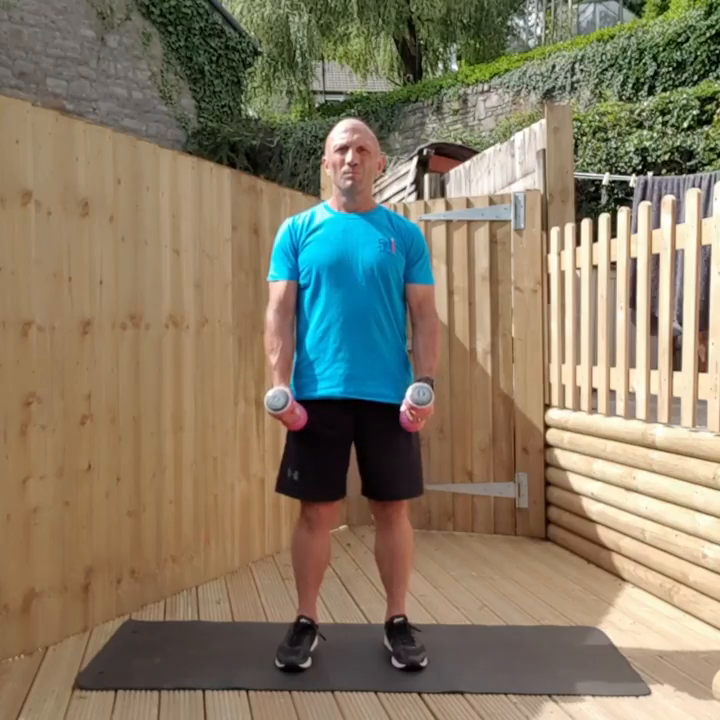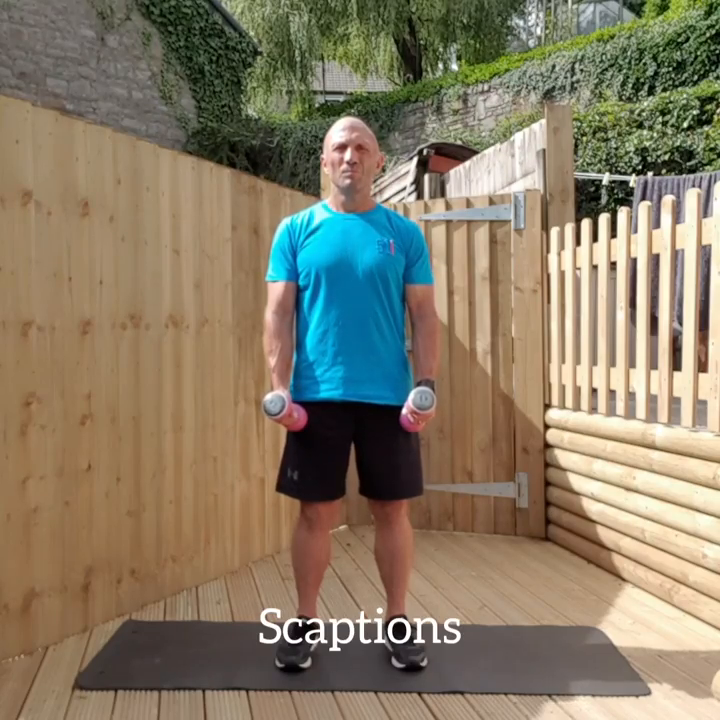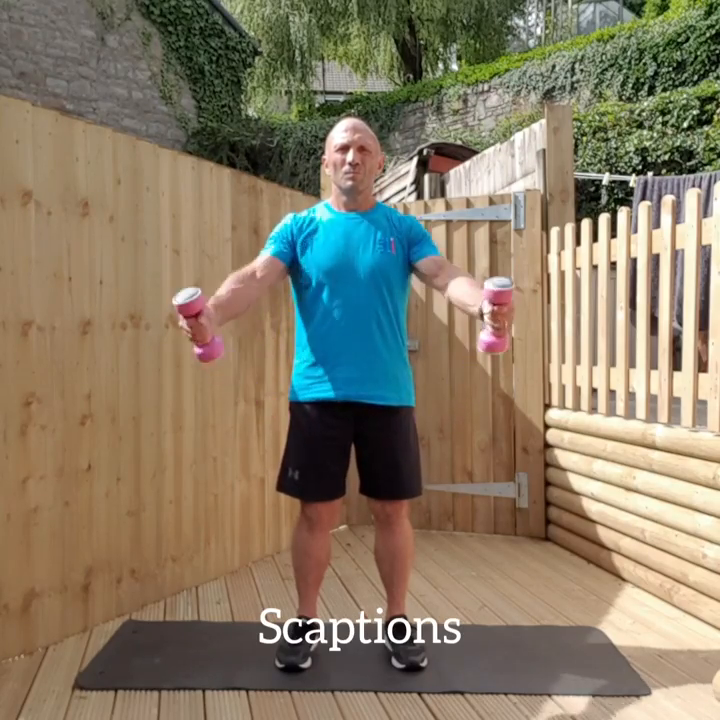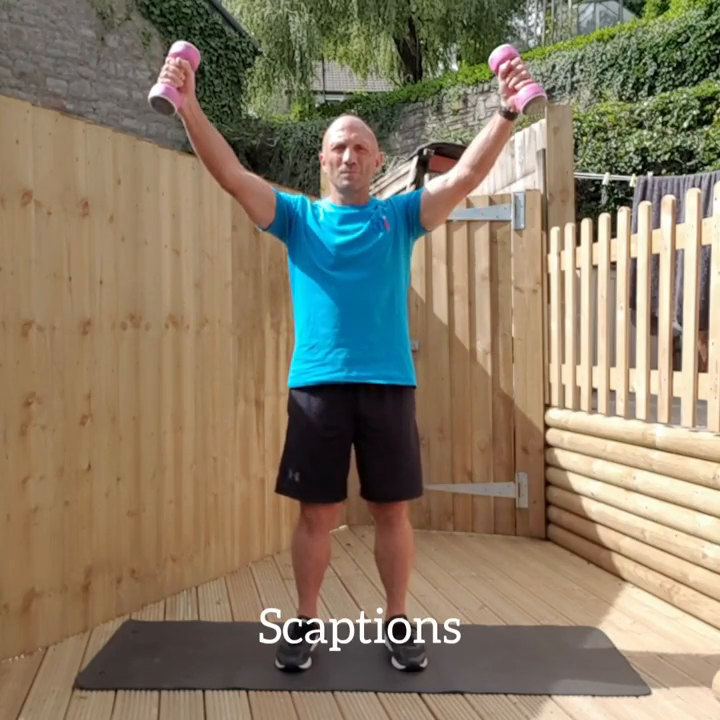
dt=0.7s
person 1, frame 1
left shoulder: (405, 234)
right shoulder: (297, 230)
left elbow: (424, 314)
right elbow: (280, 311)
left wrist: (424, 383)
right wrist: (280, 385)
left hip: (388, 395)
right hip: (318, 394)
left knee: (392, 510)
right knee: (316, 512)
left ankle: (397, 620)
right ankle: (306, 621)
person 1, frame 2
left shoulder: (404, 234)
right shoulder: (295, 230)
left elbow: (423, 316)
right elbow: (279, 314)
left wrist: (426, 386)
right wrist: (279, 388)
left hip: (389, 396)
right hip: (317, 396)
left knee: (392, 510)
right knee: (316, 512)
left ankle: (397, 621)
right ankle: (305, 622)
person 1, frame 3
left shoulder: (404, 228)
right shoulder: (298, 227)
left elbow: (446, 277)
right elbow: (254, 278)
left wrist: (482, 304)
right wrist: (211, 313)
left hip: (389, 395)
right hip: (317, 394)
left knee: (392, 511)
right knee: (316, 513)
left ankle: (397, 621)
right ankle: (305, 622)
person 1, frame 4
left shoulder: (401, 215)
right shoulder: (297, 216)
left elbow: (465, 173)
right elbow: (232, 175)
left wrist: (506, 111)
right wrist: (188, 107)
left hip: (388, 384)
right hip: (316, 385)
left knee: (393, 511)
right knee: (316, 513)
left ankle: (397, 622)
right ankle: (305, 622)
